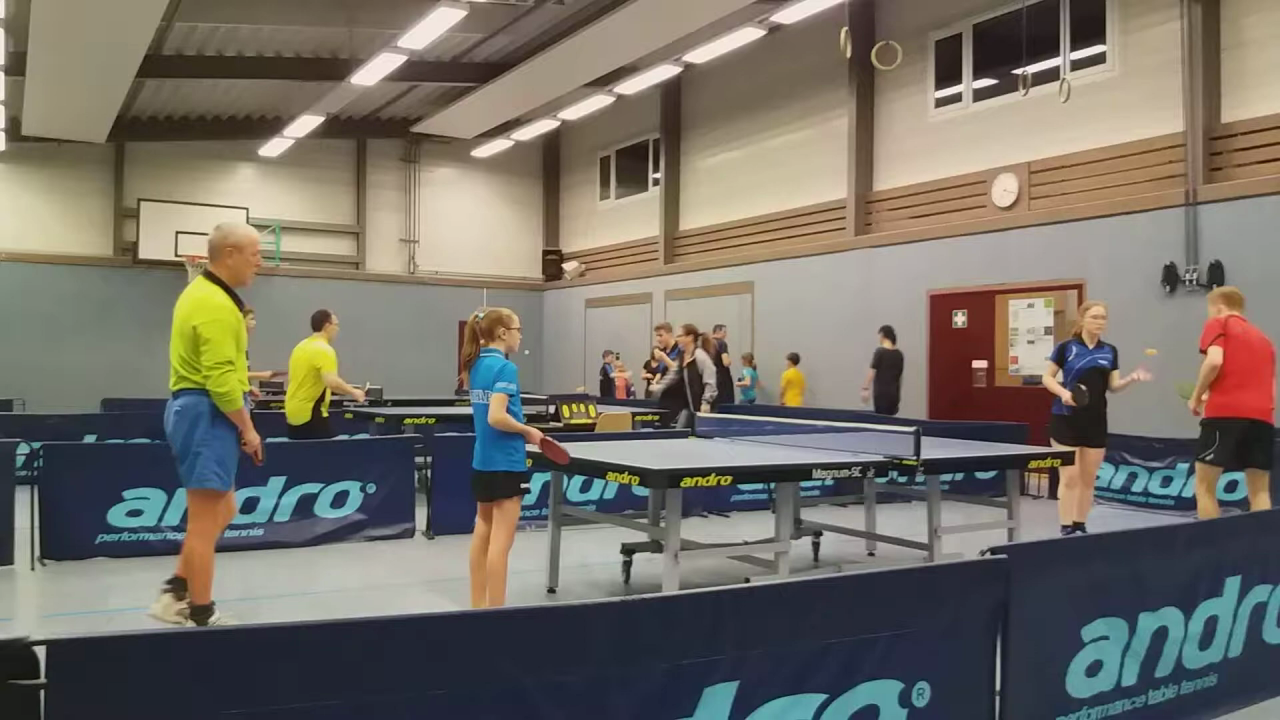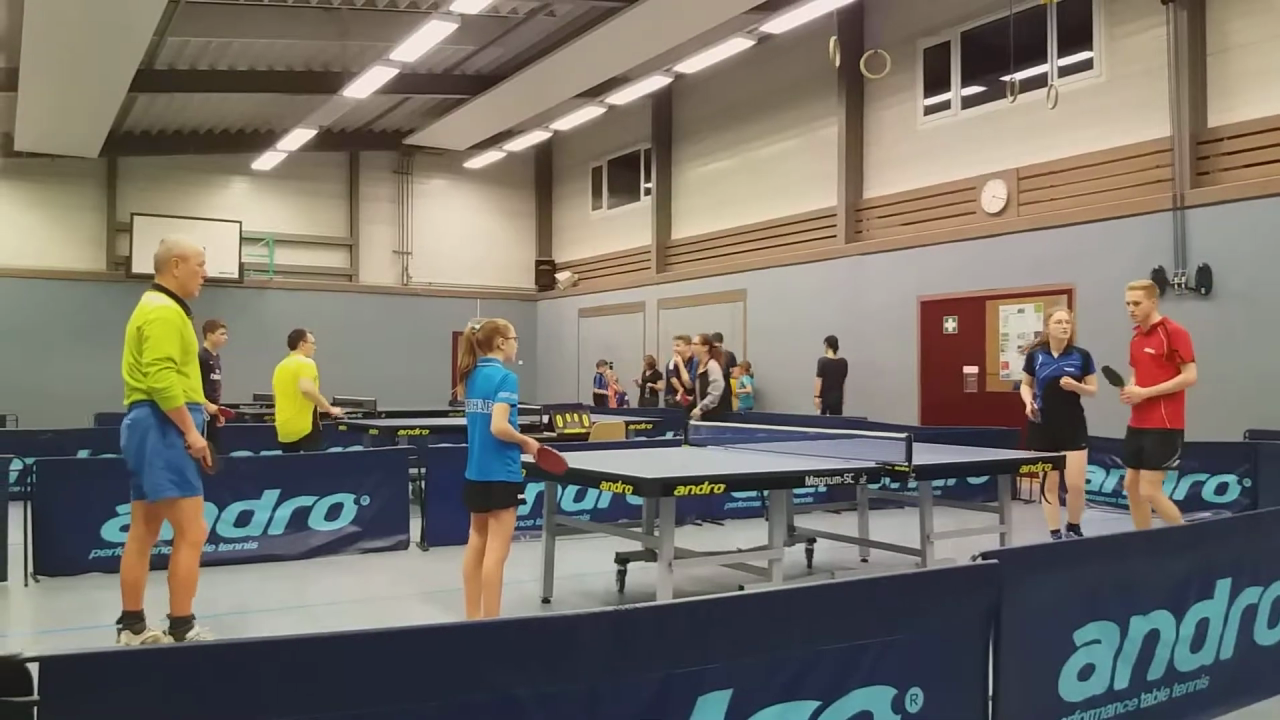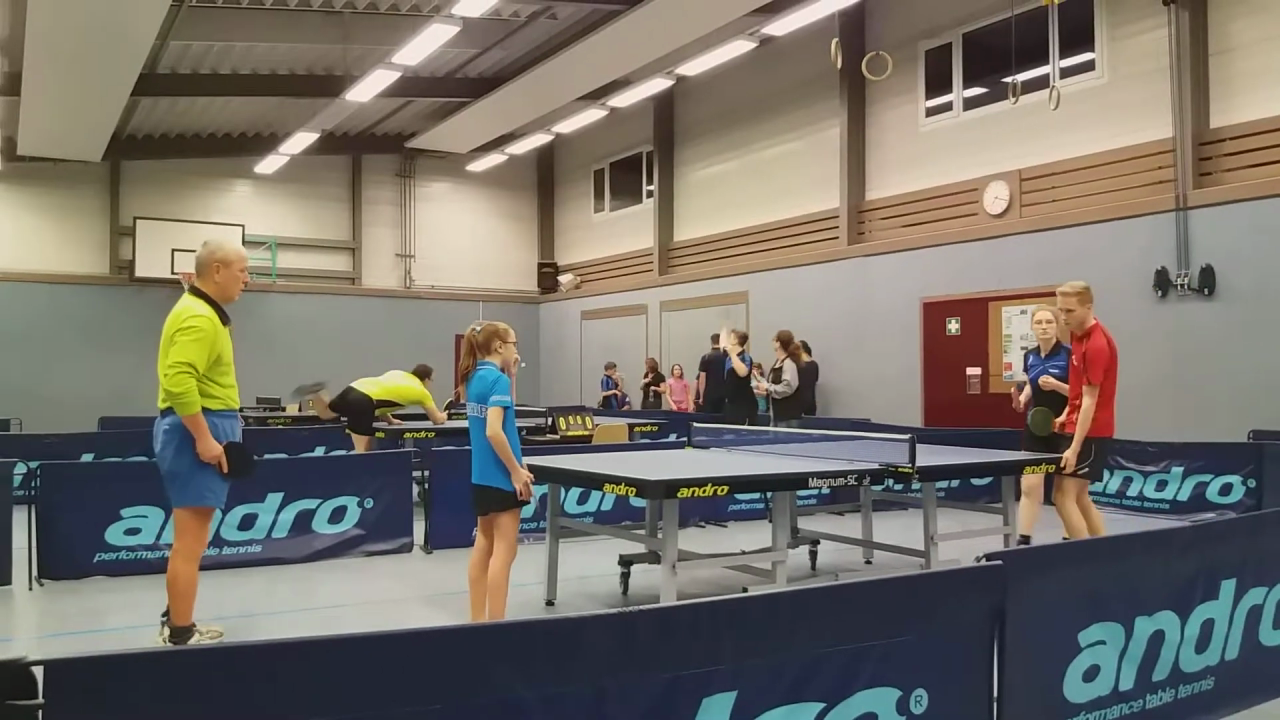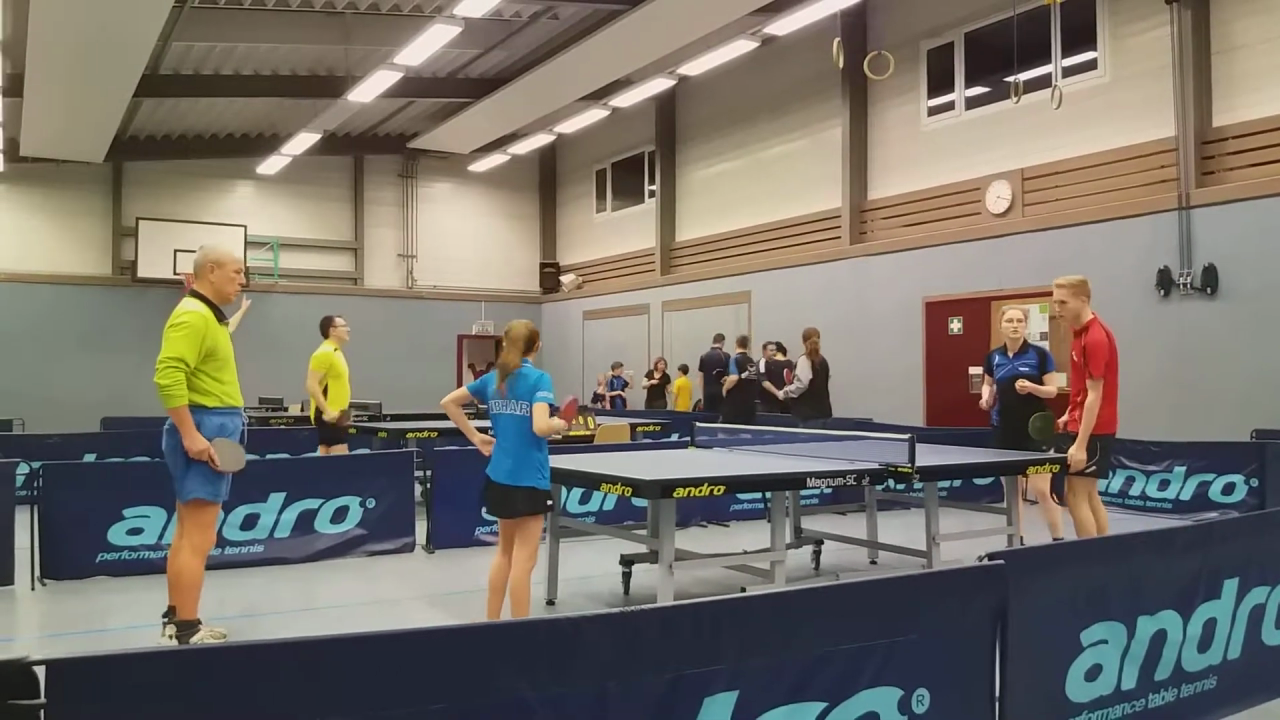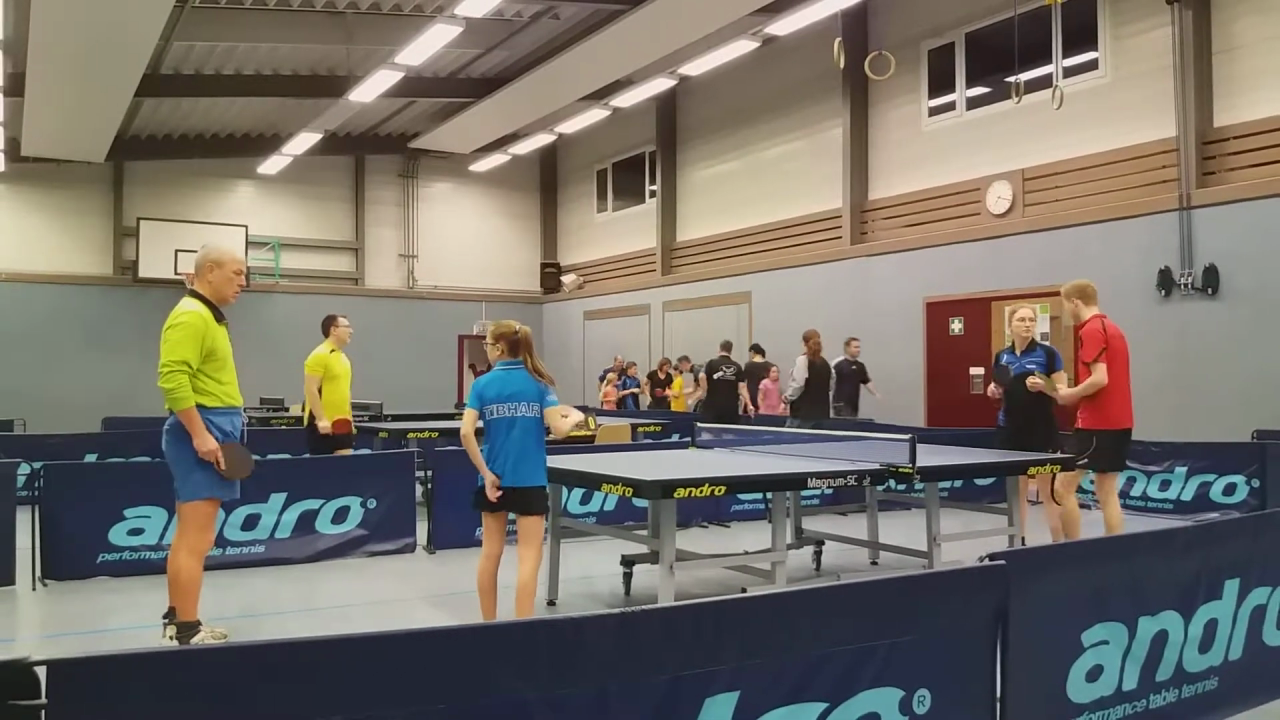
dt=1s
person 1, frame 1
left shoulder: (199, 291)
right shoulder: (216, 307)
right elbow: (220, 380)
right wrist: (247, 428)
left hip: (194, 408)
right hip: (208, 414)
left knee: (218, 512)
right knee: (207, 520)
left ankle: (176, 592)
right ankle: (202, 616)
person 1, frame 2
left shoulder: (154, 307)
right shoulder: (164, 310)
right elbow: (161, 379)
left wrist: (189, 423)
right wrist: (191, 431)
left hip: (150, 426)
right hip: (163, 427)
left knee: (143, 534)
right knee: (192, 533)
left ankle: (132, 626)
right ankle: (181, 630)
person 1, frame 3
left shoulder: (201, 311)
right shoulder: (199, 318)
right elbow: (177, 382)
right wrist: (203, 439)
left hip: (201, 431)
right hip: (198, 432)
left knee: (189, 540)
right knee: (191, 543)
left ankle: (175, 622)
right ankle: (180, 637)
person 1, frame 4
left shoulder: (207, 315)
right shoulder: (193, 315)
right elbow: (168, 376)
right wrist: (191, 435)
left hip: (212, 429)
right hip: (203, 430)
left knee: (187, 534)
right knee: (199, 538)
left ankle: (175, 620)
right ankle: (186, 632)
person 1, frame 5
left shoulder: (208, 316)
right shoulder: (191, 316)
right elbow: (172, 379)
right wrist: (200, 434)
left hip: (212, 430)
right hip: (202, 433)
left knee: (188, 537)
right knee: (197, 540)
left ankle: (176, 622)
right ankle: (186, 634)
person 2, frame 1
left shoulder: (477, 366)
right shoulder: (505, 368)
right elbow: (497, 417)
left wrist: (520, 429)
right wrist: (529, 431)
left hip: (483, 462)
right hip: (506, 463)
left knee: (483, 533)
right knee: (500, 541)
left ankle: (478, 605)
right ankle: (495, 610)
person 2, frame 2
left shoulder: (472, 376)
right shoulder: (505, 377)
right elbow: (499, 427)
left wrist: (518, 440)
right wrist: (526, 442)
left hip: (475, 473)
right hip: (501, 474)
left knee: (476, 545)
right knee: (496, 552)
left ankle: (473, 617)
right ankle: (490, 621)
person 2, frame 3
left shoulder: (475, 377)
right shoulder: (497, 379)
right elbow: (494, 432)
right wrist: (517, 472)
left hip: (482, 476)
right hip: (500, 477)
left knee: (484, 546)
right knee: (503, 553)
left ankle: (478, 620)
right ankle: (495, 624)
person 2, frame 4
left shoulder: (493, 379)
right shoulder: (540, 379)
left elbow: (448, 403)
right elbow: (541, 427)
left wrist: (475, 437)
right wrist: (559, 424)
left hip: (500, 477)
right hip: (530, 479)
left knee: (505, 553)
right knee: (524, 559)
left ankle: (491, 621)
person 2, frame 5
left shoulder: (482, 384)
right shoulder: (539, 383)
left elbow: (467, 433)
right elbow: (559, 429)
left wrist: (486, 474)
right wrist: (575, 417)
left hip: (494, 480)
right hip: (530, 481)
left knee: (490, 554)
right knee: (529, 558)
left ankle: (489, 624)
person 3, frame 1
left shoulder: (1217, 324)
right shoulder: (1263, 338)
left elbow: (1214, 360)
left wrist: (1197, 396)
left hip: (1225, 413)
right hip: (1262, 416)
left knee: (1204, 484)
right knee: (1259, 490)
person 3, frame 2
left shoulder: (1174, 333)
right shoulder: (1136, 337)
left elbow: (1189, 376)
left wrist: (1146, 392)
right wrist: (1130, 390)
left hip: (1164, 425)
right hip: (1138, 423)
left knee: (1151, 493)
right knee: (1132, 487)
person 3, frame 3
left shoulder: (1097, 344)
right shoulder: (1079, 334)
left elbow: (1090, 401)
left wrist: (1074, 448)
right wrist: (1066, 414)
left hip: (1089, 432)
right hip: (1079, 427)
left knee: (1064, 497)
right knee: (1079, 497)
person 3, frame 4
left shoulder: (1095, 338)
right shoulder: (1081, 332)
left elbow: (1095, 396)
left wrist: (1080, 444)
right wrist: (1070, 414)
left hip: (1092, 430)
right hip: (1083, 425)
left knee: (1075, 497)
right knee: (1089, 495)
person 3, frame 5
left shoulder: (1090, 330)
right shoulder: (1113, 329)
left elbow: (1100, 379)
left wrist: (1069, 394)
right wrist: (1074, 393)
left hip: (1096, 424)
right hip: (1119, 422)
left knee: (1064, 487)
right knee: (1107, 492)
person 4, frame 1
left shoulder: (1109, 351)
right shoulder: (1066, 348)
left elbow: (1112, 387)
right elbow: (1047, 378)
left wrist: (1132, 378)
right wrist: (1063, 393)
left hip: (1095, 420)
right hip: (1066, 419)
left knee: (1088, 479)
right knee: (1069, 477)
left ankle: (1080, 526)
right ankle: (1066, 528)
person 4, frame 2
left shoulder: (1082, 356)
right shoulder: (1035, 356)
left elbow: (1093, 390)
right elbow: (1026, 384)
left wrist: (1075, 386)
right wrist: (1029, 402)
left hip: (1073, 427)
right hip: (1042, 427)
left knee: (1075, 485)
right knee: (1049, 484)
left ankle: (1074, 528)
right ankle: (1055, 534)
person 4, frame 3
left shoulder: (1069, 355)
right shoulder: (1030, 357)
left wrist: (1056, 385)
right wrist: (1022, 398)
right hip: (1035, 429)
right knee: (1029, 488)
right ankle: (1023, 540)
person 4, frame 4
left shoulder: (1039, 354)
right shoulder: (993, 357)
left elbow: (1052, 390)
right elbow: (988, 385)
left wrist: (1031, 387)
right wrist: (986, 398)
right hip: (1004, 429)
left knee: (1042, 489)
left ankle: (1058, 540)
person 4, frame 5
left shoulder: (1047, 353)
right shoulder: (1001, 357)
left wrist: (1042, 385)
right wrist: (993, 390)
left hip: (1041, 430)
right hip: (1010, 430)
left knee: (1047, 492)
right knee: (1016, 491)
left ankle: (1058, 545)
right ankle: (1018, 543)
